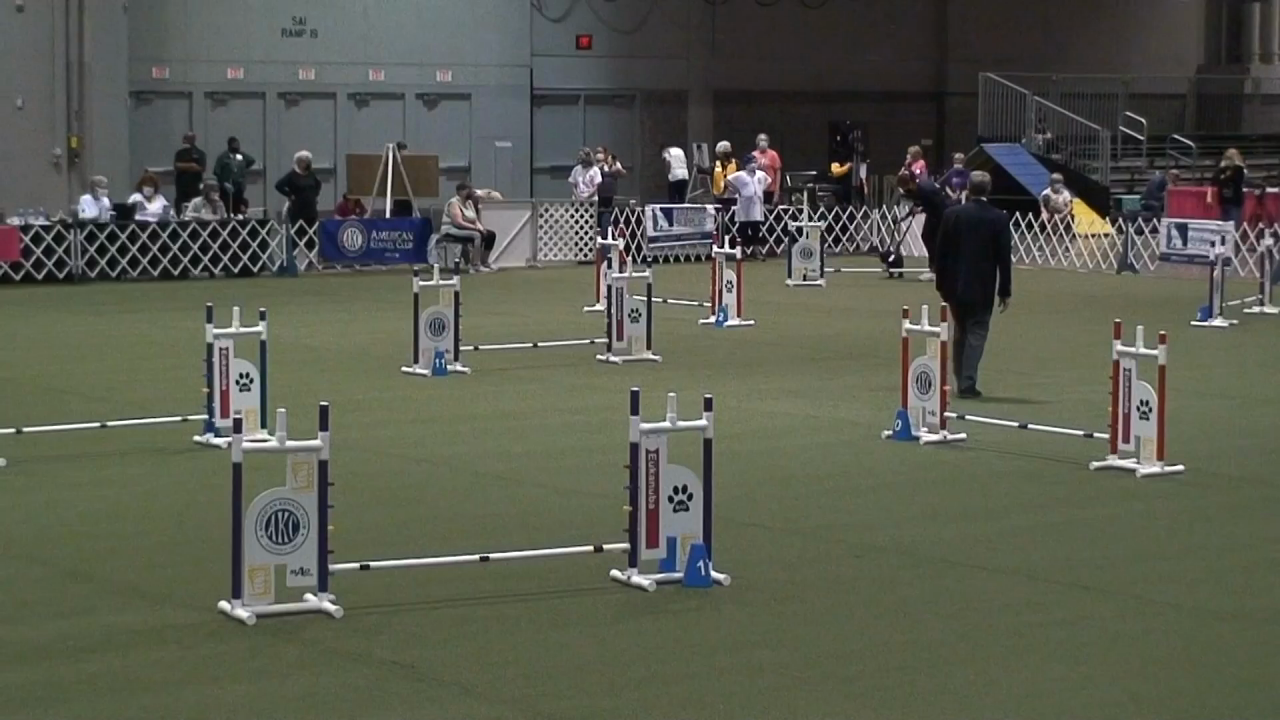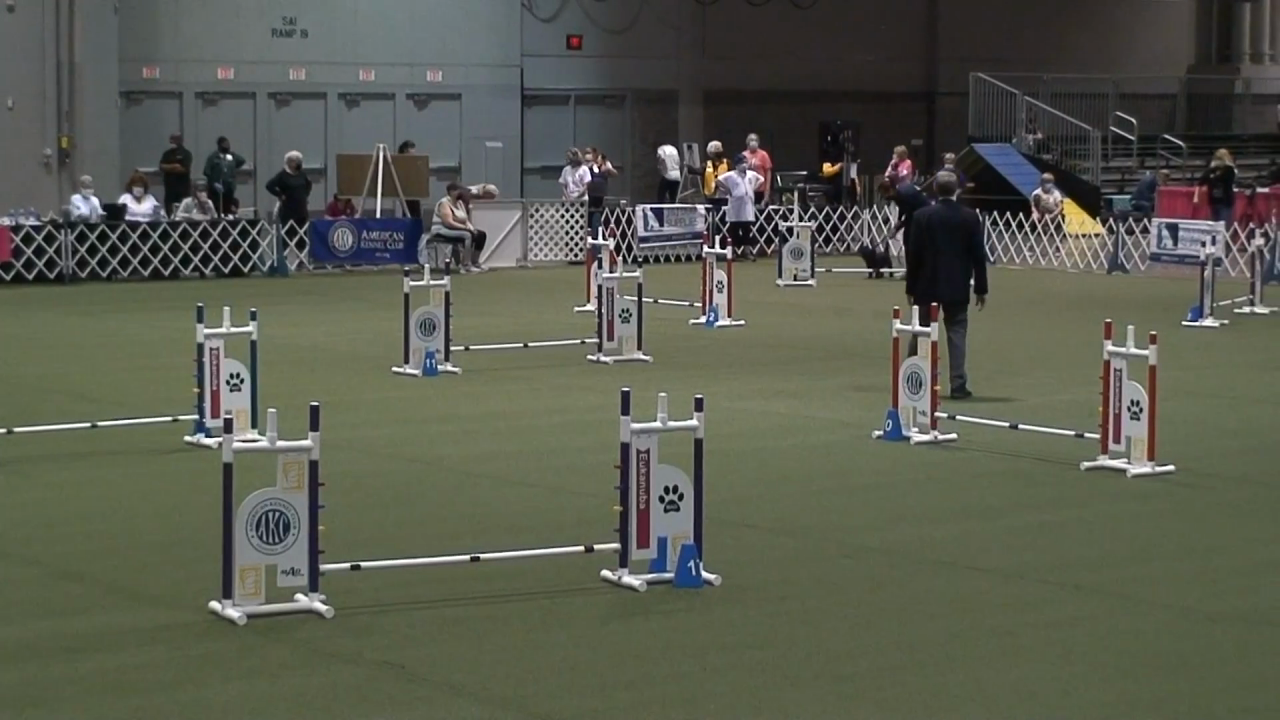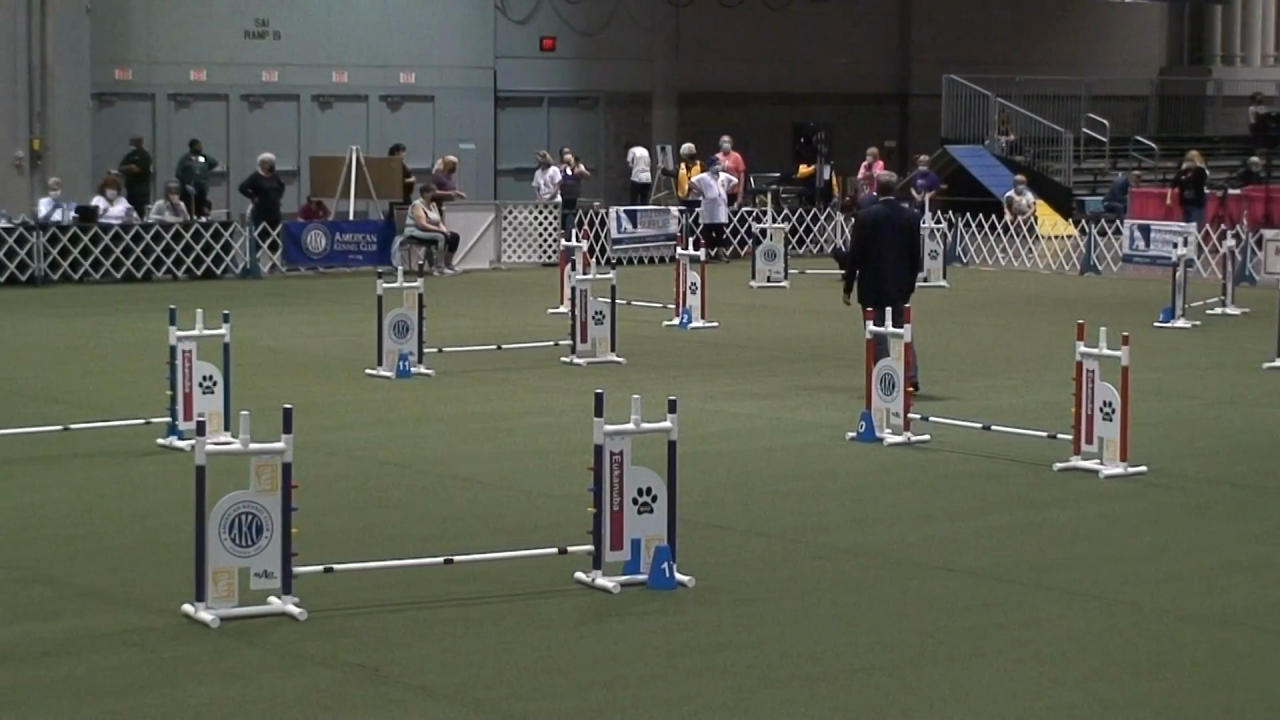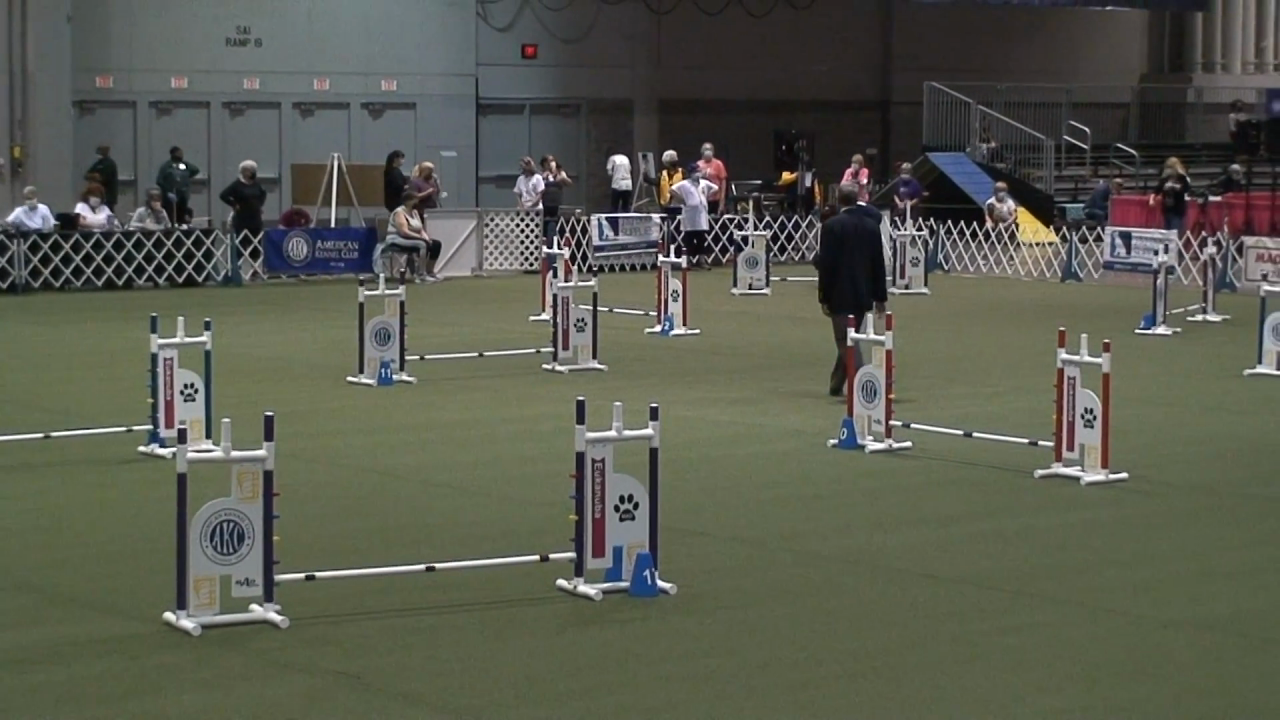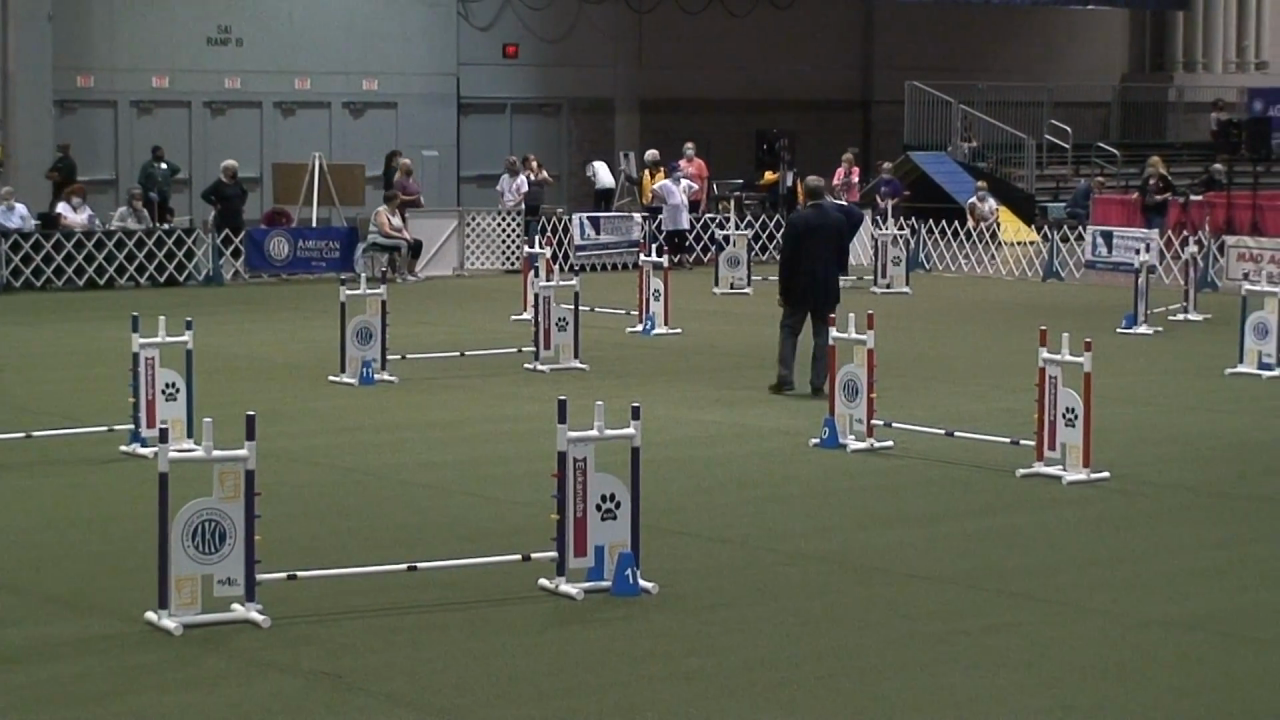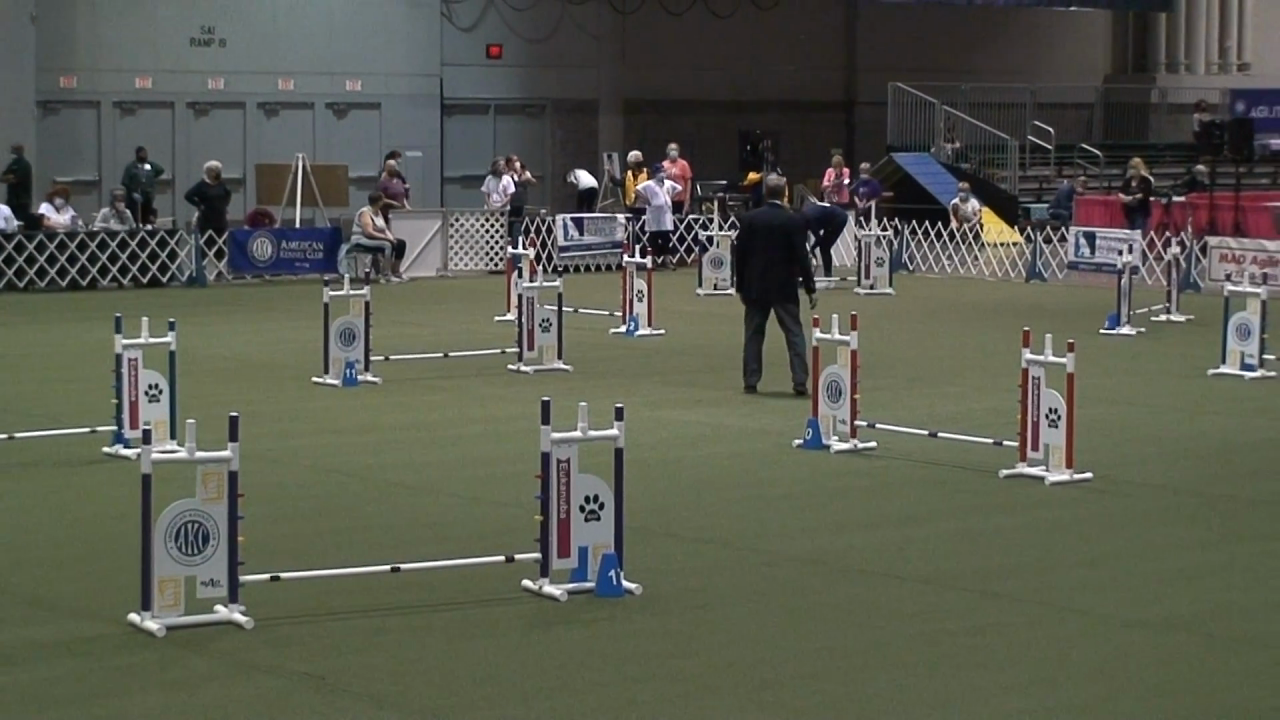
dt=0.5s
person 1, frame 1
left shoulder: (952, 214)
right shoulder: (999, 218)
left elbow: (941, 252)
right elbow: (1004, 257)
left wrist: (941, 284)
right wrist: (1005, 291)
left hip: (955, 285)
right hip: (982, 287)
left knee: (960, 331)
right knee: (976, 333)
left ankle: (959, 379)
right ankle: (967, 384)
person 1, frame 2
left shoulder: (922, 216)
right shoulder: (970, 217)
left elbow: (913, 255)
right elbow: (978, 255)
left wrist: (910, 287)
right wrist: (981, 288)
left hip: (926, 286)
right hip: (957, 287)
right knee: (957, 333)
right ankle: (958, 385)
person 1, frame 3
left shoulder: (865, 217)
right shoulder: (911, 217)
left elbow: (854, 256)
right elbow: (916, 256)
left wrist: (847, 288)
right wrist: (910, 285)
left hip: (872, 287)
right hip: (899, 288)
left knee: (878, 333)
right knee: (901, 330)
right ankle: (910, 374)
person 1, frame 4
left shoulder: (832, 225)
right shoulder: (872, 225)
left elbow: (825, 263)
right elbow: (878, 263)
left wrist: (823, 297)
right wrist: (880, 296)
left hip: (840, 294)
right hip: (864, 294)
left knee: (846, 339)
right knee: (849, 338)
right ankle: (836, 384)
person 1, frame 5
left shoulder: (795, 220)
right shoulder: (839, 220)
left elbow: (786, 258)
right elbow: (844, 256)
left wrist: (783, 289)
left hip: (800, 288)
right hip: (828, 289)
left knee: (788, 332)
right knee: (823, 336)
left ankle: (785, 379)
right ankle: (818, 385)
person 1, frame 6
left shoulder: (748, 218)
right shoulder: (793, 220)
left elbow: (739, 254)
right elbow: (801, 256)
left wrist: (741, 286)
right wrist: (810, 288)
left hip: (754, 287)
right hip: (784, 287)
left knee: (753, 334)
right knee: (794, 333)
left ankle: (750, 381)
right ankle: (800, 381)
